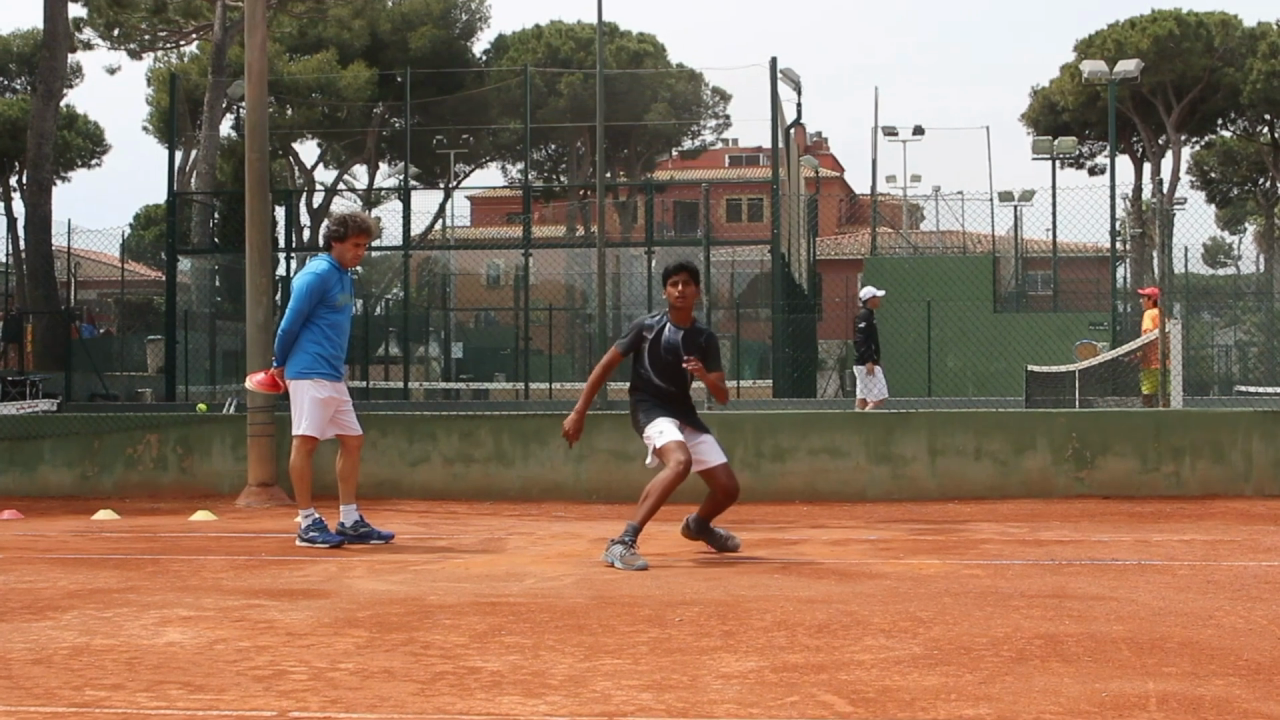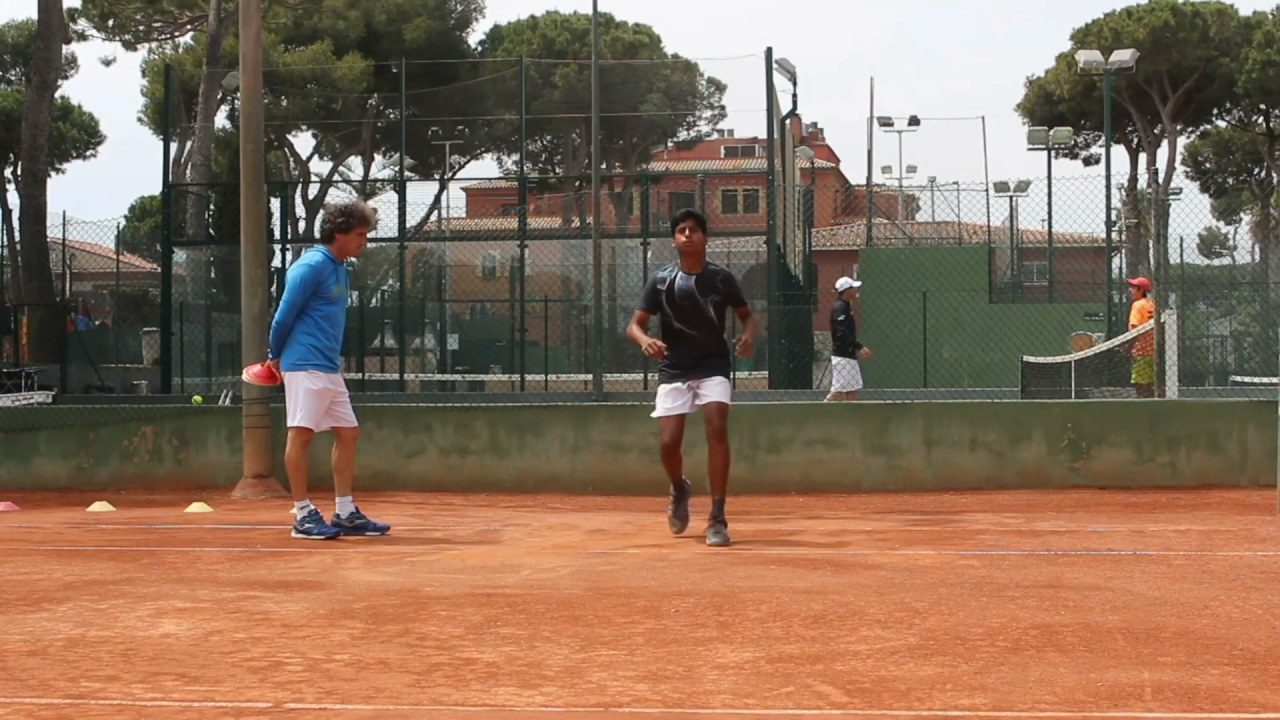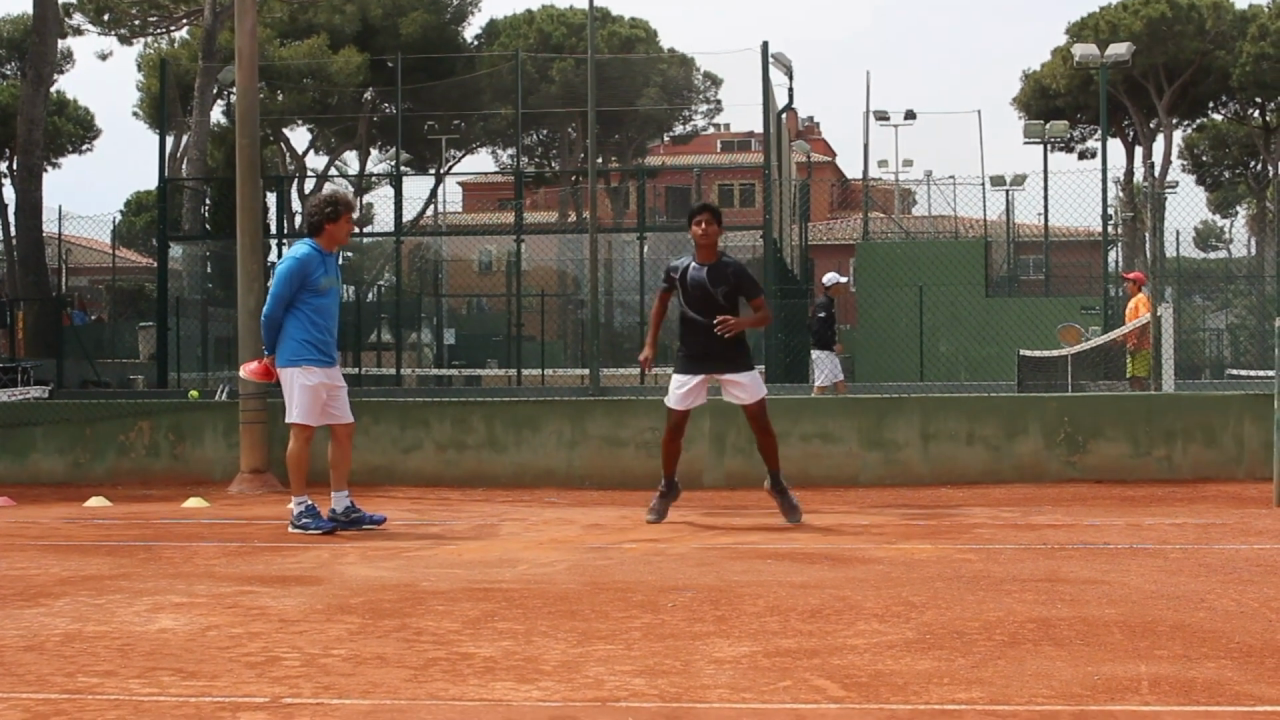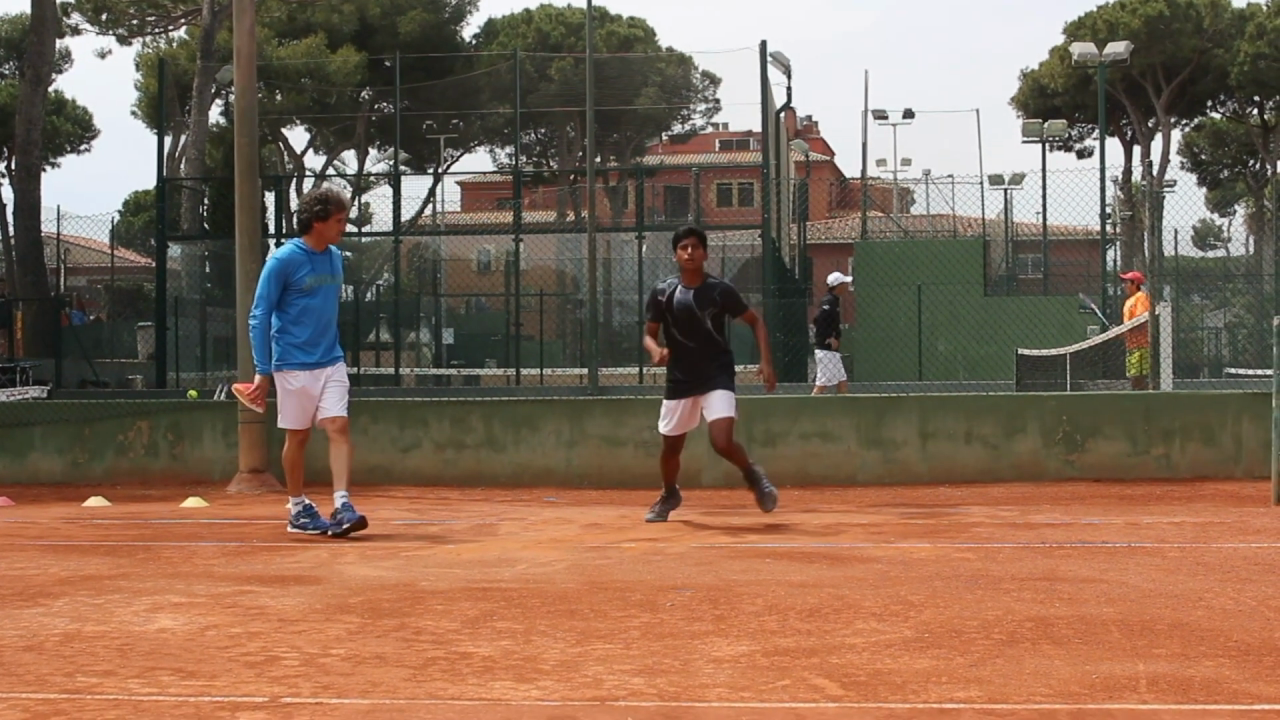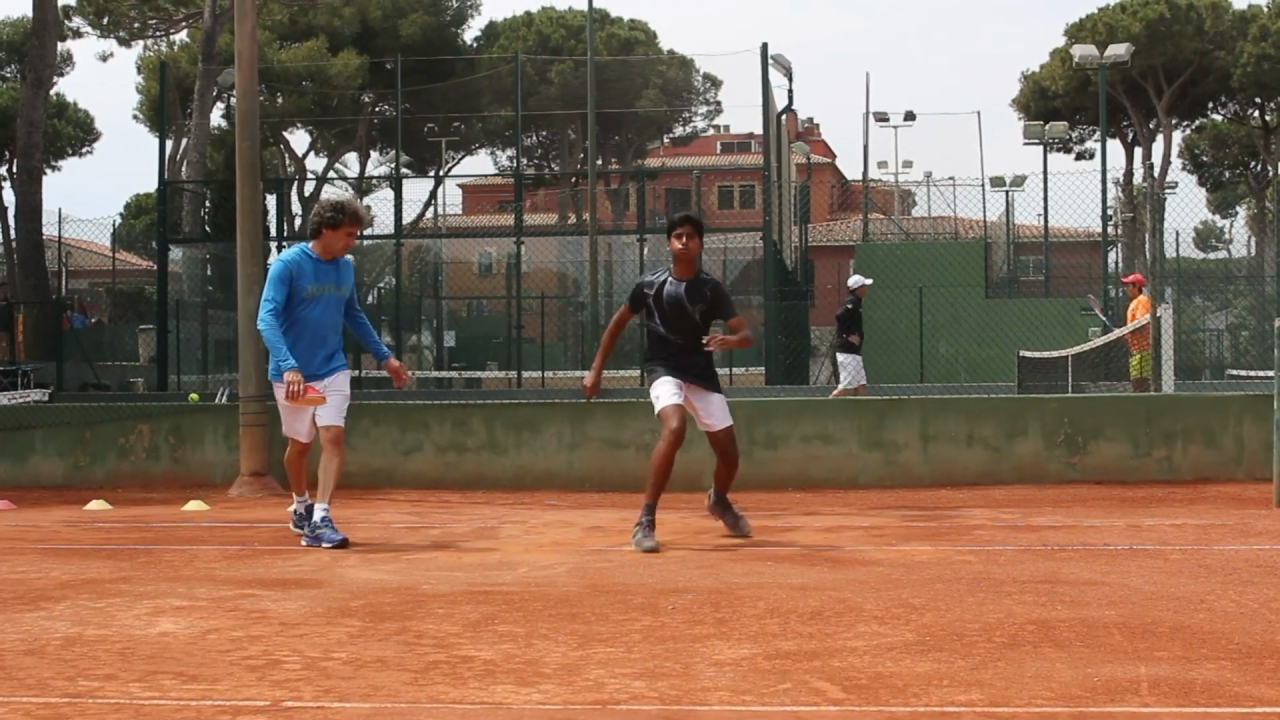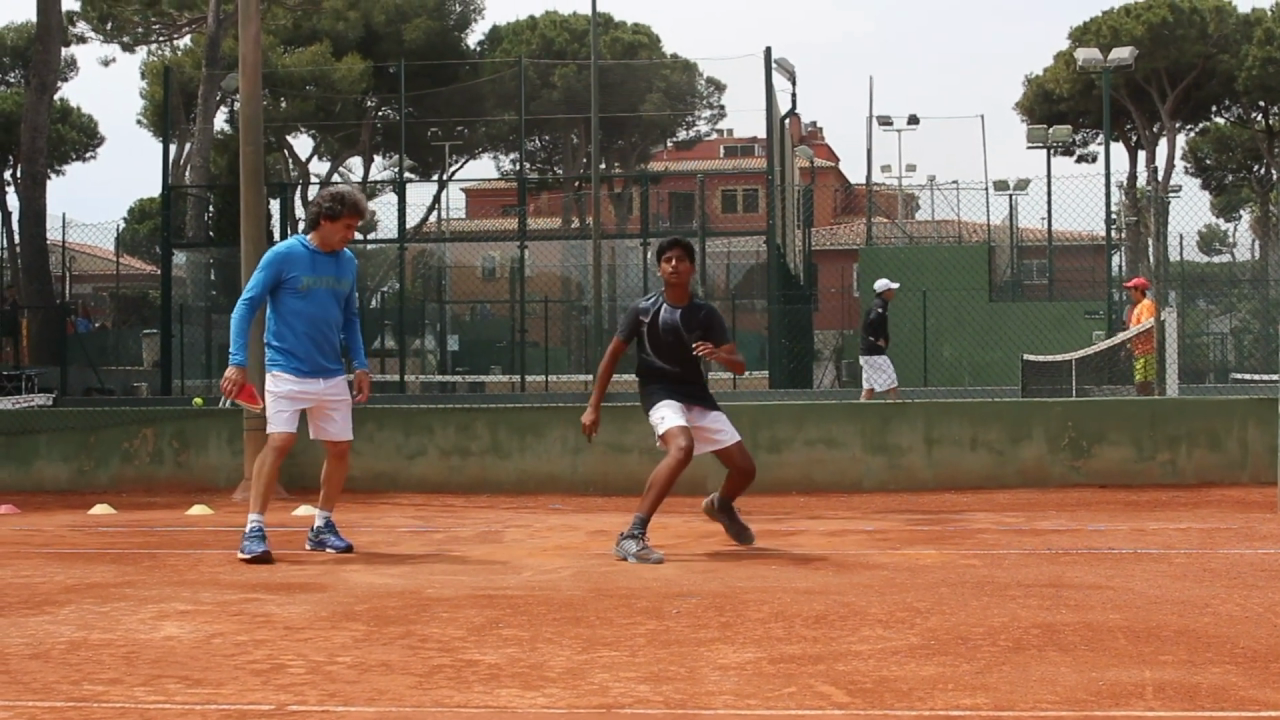
dt=0.4s
person 1, frame 1
left shoulder: (343, 275)
right shoulder: (317, 274)
right elbow: (289, 324)
right wrist: (280, 364)
left hip: (333, 376)
right hip: (310, 374)
left knee: (352, 441)
right knee: (305, 442)
left ankle: (350, 521)
right ankle: (308, 523)
person 1, frame 2
left shoulder: (339, 267)
right shoulder: (312, 266)
right elbow: (284, 316)
right wrist: (275, 355)
left hip: (330, 368)
right hip: (306, 366)
left knee: (348, 434)
right knee: (301, 434)
left ankle: (346, 513)
right ankle: (303, 515)
person 1, frame 3
left shoulder: (330, 258)
right shoulder: (298, 259)
right elbow: (271, 312)
right wrist: (272, 353)
left hip: (328, 362)
right hip: (302, 362)
left knee: (343, 431)
right knee: (303, 431)
left ankle: (341, 507)
right ankle: (300, 510)
person 1, frame 4
left shoulder: (335, 257)
right shoulder: (283, 260)
right elbow: (259, 316)
right wrist: (262, 370)
left hip: (332, 362)
right hip: (294, 365)
left knee: (338, 428)
right knee: (298, 436)
left ankle: (342, 505)
right ankle: (298, 509)
person 1, frame 5
left shoulder: (345, 267)
right shoulder: (287, 263)
left elbow: (354, 315)
right elbow: (267, 319)
left wrist: (385, 356)
right wrist: (288, 366)
left hip: (333, 371)
right hip: (294, 374)
left knee: (332, 437)
right knee: (299, 444)
left ankle: (321, 520)
right ankle: (302, 506)
person 1, frame 6
left shoulder: (348, 263)
right shoulder: (282, 256)
right elbow: (245, 307)
left wrist: (360, 365)
right wrist: (237, 361)
left hip: (332, 375)
right hip: (287, 371)
left knee: (339, 450)
right knee: (279, 443)
left ankle: (322, 526)
right ankle: (253, 530)
person 2, frame 1
left shoulder: (706, 339)
right shoulder: (646, 326)
left elbow: (722, 397)
right elbow: (606, 365)
left wrist: (706, 377)
right wrist: (578, 412)
left hip: (685, 412)
right hip: (651, 409)
left knee: (728, 489)
right knee: (680, 463)
left ankle: (698, 525)
right ankle: (622, 543)
person 2, frame 2
left shoulder: (722, 278)
right shoulder: (660, 280)
left elbow: (747, 315)
right elbow: (634, 325)
left wrist: (748, 335)
right wrist: (646, 340)
left hip: (713, 365)
right hip: (674, 367)
left knee: (717, 430)
right knee: (669, 442)
left ankle: (717, 517)
right ankle: (679, 490)
person 2, frame 3
left shoulder: (734, 269)
right shoulder: (676, 268)
left elbow: (765, 313)
right elbow: (661, 300)
left wrist: (743, 322)
right wrist: (650, 344)
left hip: (733, 356)
right hip: (691, 357)
left knee: (761, 422)
right knee: (673, 429)
left ankle: (776, 484)
right ankle: (668, 488)
person 2, frame 4
left shoulder: (721, 290)
right shoulder: (661, 292)
left elbow: (755, 321)
right elbow: (648, 334)
left wrist: (765, 360)
right wrist: (656, 351)
left hip: (717, 376)
right hip: (679, 381)
left knee: (722, 443)
right knee: (670, 450)
left ankle: (753, 474)
right ankle: (670, 495)
person 2, frame 5
left shoulder: (712, 288)
right shoulder: (649, 284)
left elbow: (744, 333)
right elbow: (618, 323)
left wrist: (730, 340)
right wrist: (595, 370)
left hip: (702, 374)
right hip: (664, 369)
left knee: (729, 453)
right knee: (673, 430)
left ankle: (719, 501)
right ankle: (645, 521)
person 2, frame 6
left shoulder: (708, 314)
right shoulder: (643, 310)
left elbow: (739, 365)
right elbow: (613, 355)
left wrist: (720, 355)
right wrist: (593, 406)
left hip: (699, 397)
right hip: (661, 393)
left knee: (744, 468)
right knee: (681, 449)
left ankle: (720, 505)
right ankle: (632, 535)
